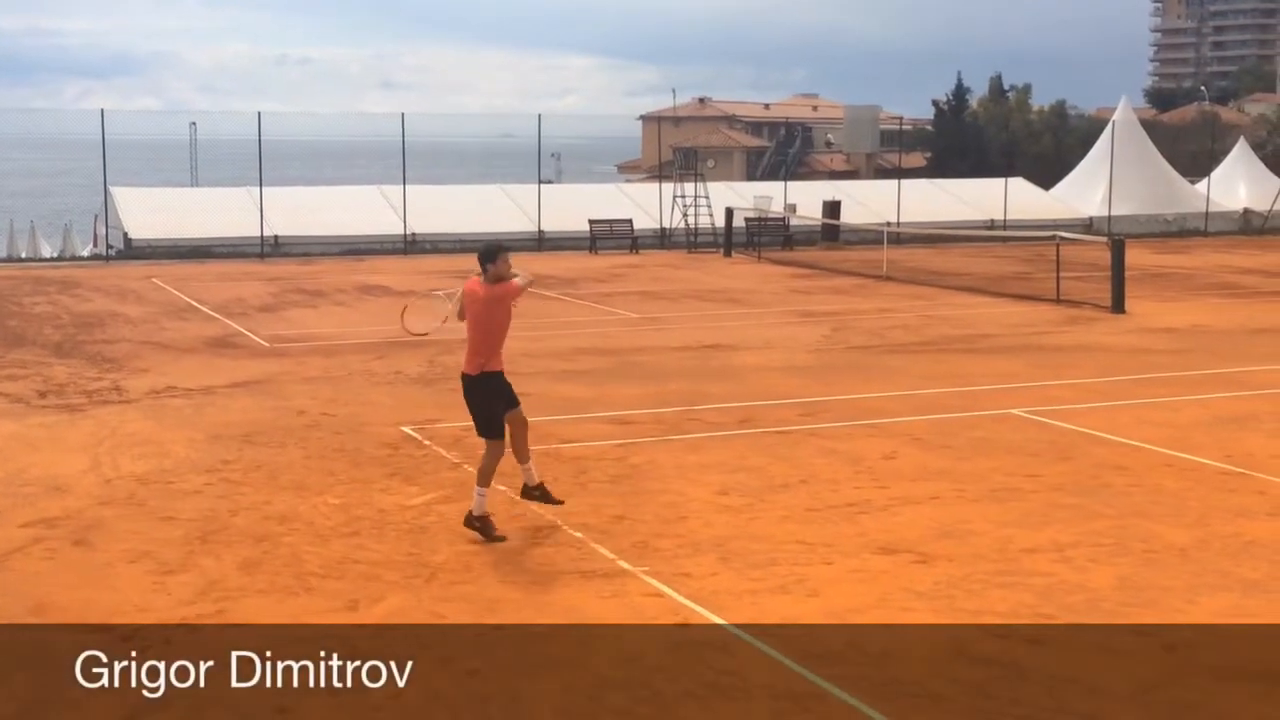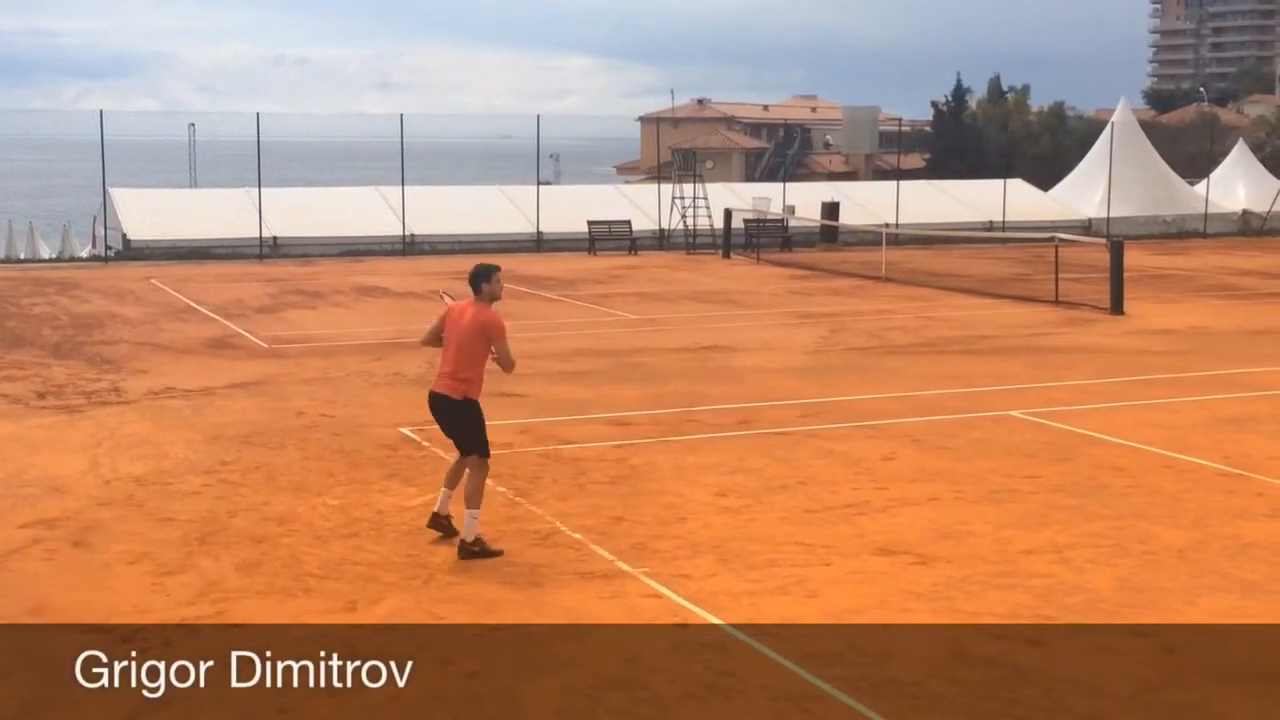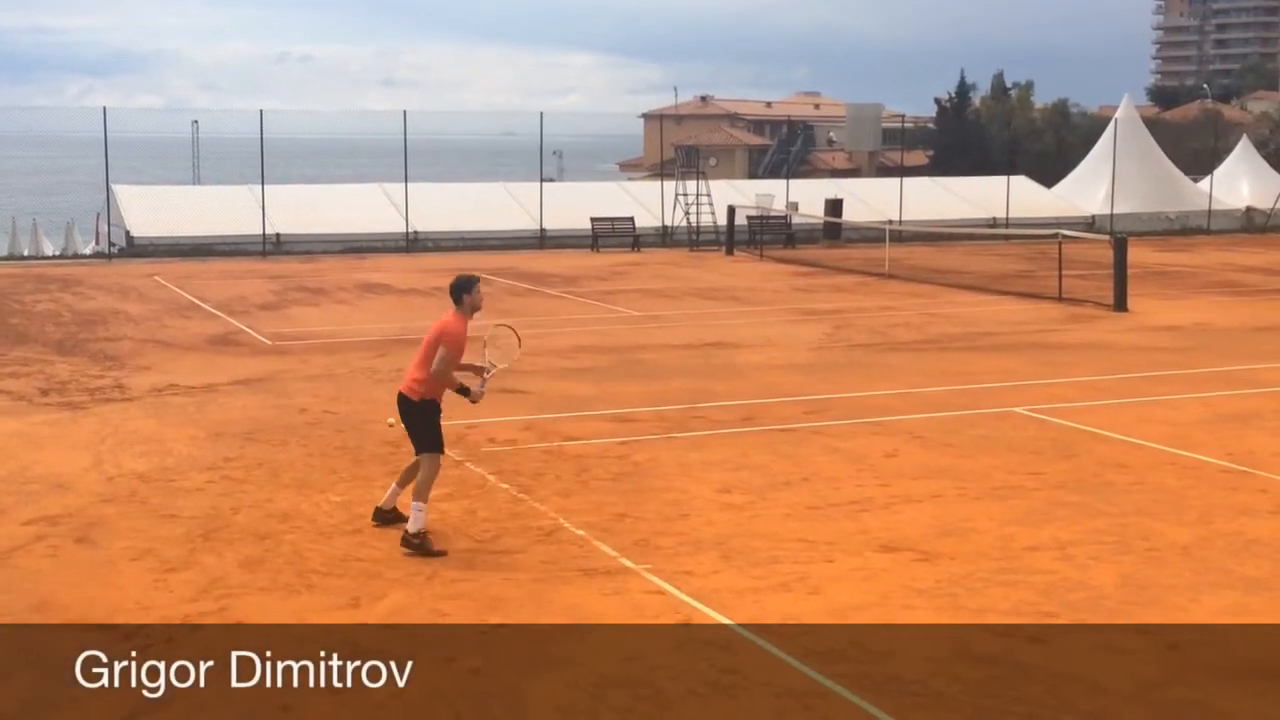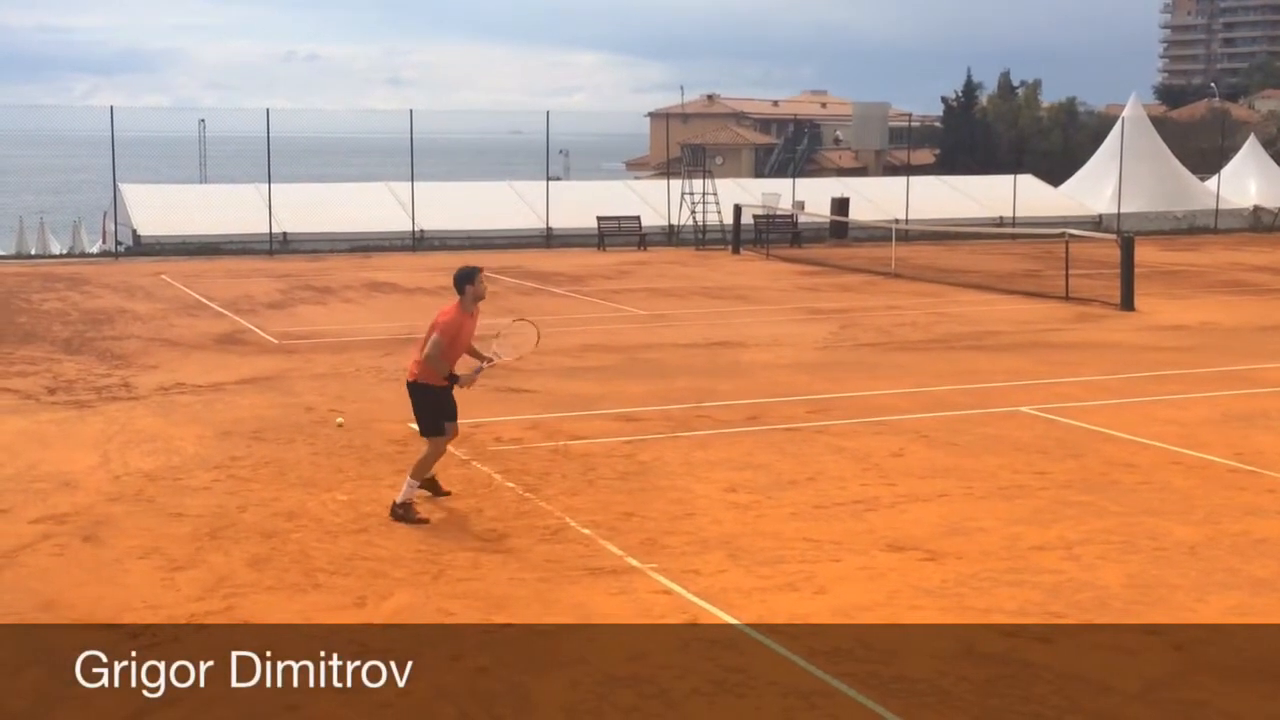
dt=0.4s
person 1, frame 1
left shoulder: (472, 285)
right shoulder: (500, 293)
left elbow: (461, 315)
right elbow: (524, 282)
right wrist: (509, 277)
left hip: (487, 372)
right hip: (480, 379)
left knee: (520, 423)
right knee: (496, 447)
left ankle: (533, 485)
right ankle: (477, 514)
person 1, frame 2
left shoulder: (454, 308)
right shoulder: (491, 319)
left elbow: (426, 340)
right elbow: (508, 366)
right wrist: (493, 351)
left hip: (438, 395)
right hip: (460, 400)
left knee: (467, 456)
right knee: (479, 466)
left ankle: (441, 513)
right ankle: (470, 540)
person 1, frame 3
left shoulder: (455, 322)
right shoulder: (455, 328)
right elbow: (438, 372)
left wrist: (472, 368)
right wrist: (467, 392)
left hip: (418, 397)
right hip: (419, 400)
left knee: (425, 461)
right knee: (431, 464)
left ankle: (386, 508)
right ankle: (415, 534)
person 1, frame 4
left shoulder: (473, 311)
right shoulder: (450, 318)
right elbow: (429, 357)
left wrist: (480, 357)
right wrist: (455, 378)
left hip: (442, 383)
right hip: (423, 382)
left knee: (451, 432)
right knee: (437, 445)
left ankle: (425, 477)
right ankle: (402, 503)
